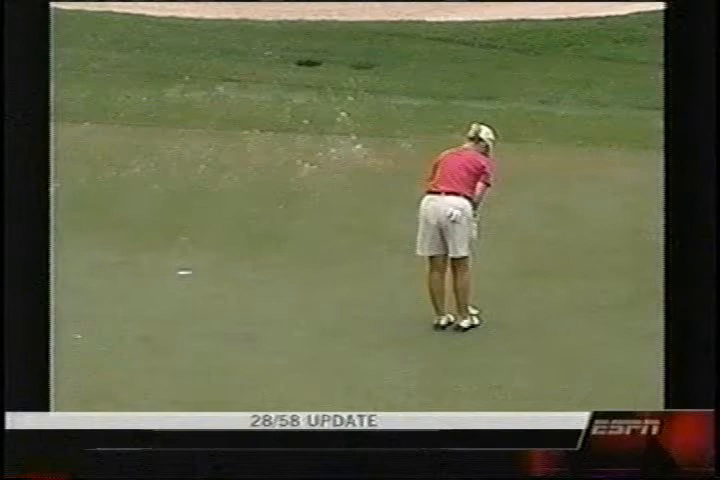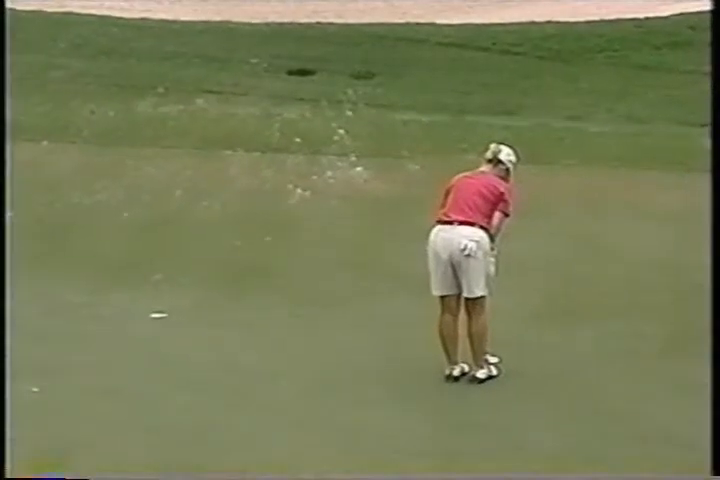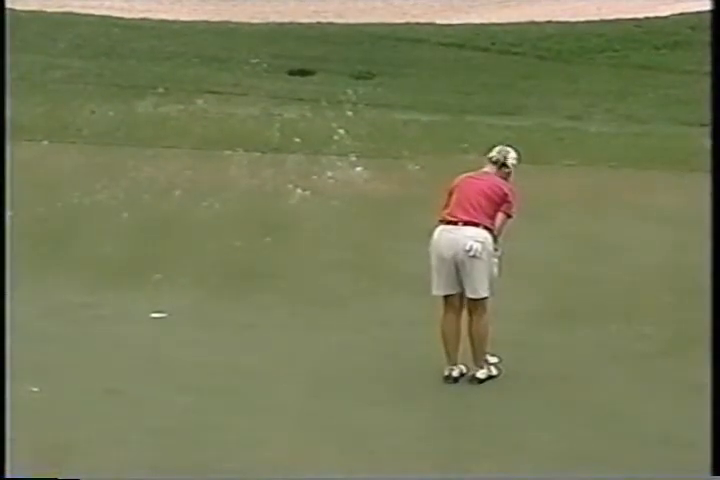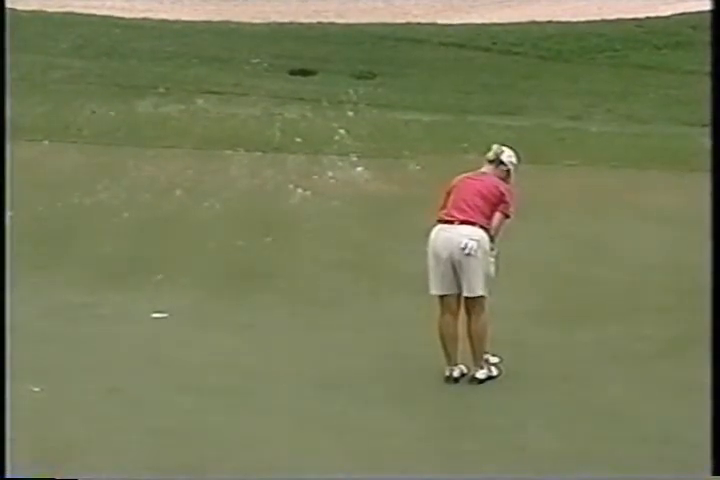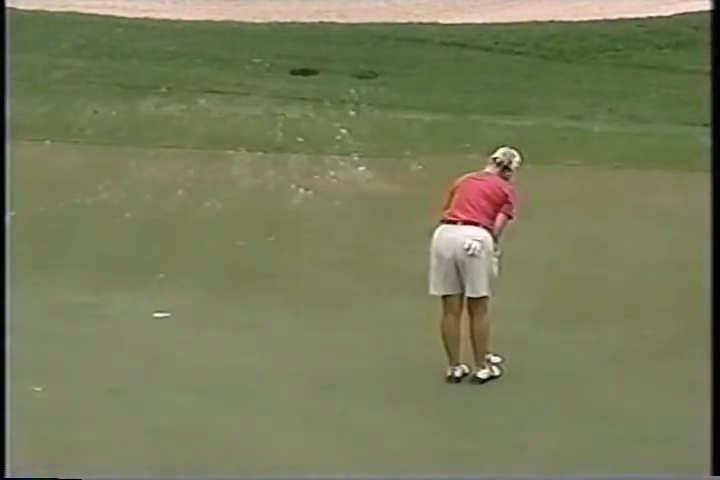
dt=1s
person 1, frame 1
left shoulder: (444, 155)
right shoulder: (484, 162)
right elbow: (477, 196)
right wrist: (471, 215)
left hip: (430, 204)
right hip: (457, 207)
left knee: (436, 267)
right knee: (461, 267)
left ankle: (440, 316)
right ankle: (464, 318)
person 1, frame 2
left shoulder: (457, 179)
right shoulder: (502, 188)
right elbow: (495, 227)
right wrist: (488, 248)
left hip: (440, 236)
right hip: (471, 239)
left knee: (448, 308)
right knee: (476, 309)
left ankle: (453, 366)
right ankle: (480, 367)
person 1, frame 3
left shoulder: (460, 180)
right shoulder: (506, 189)
right elbow: (497, 228)
right wrist: (492, 249)
left hip: (444, 236)
right hip: (475, 239)
left knee: (451, 308)
right knee: (478, 310)
left ankle: (452, 367)
right ankle: (481, 368)
person 1, frame 4
left shoulder: (458, 180)
right shoulder: (503, 189)
right elbow: (494, 228)
right wrist: (489, 249)
left hip: (441, 235)
right hip: (471, 238)
left knee: (448, 309)
right knee: (476, 310)
left ankle: (453, 368)
right ankle: (480, 368)
person 1, frame 5
left shoulder: (462, 180)
right shoulder: (506, 189)
right elbow: (497, 228)
right wrist: (492, 249)
left hip: (444, 236)
right hip: (474, 239)
left knee: (450, 309)
right knee: (478, 310)
left ankle: (454, 368)
right ankle: (481, 368)
